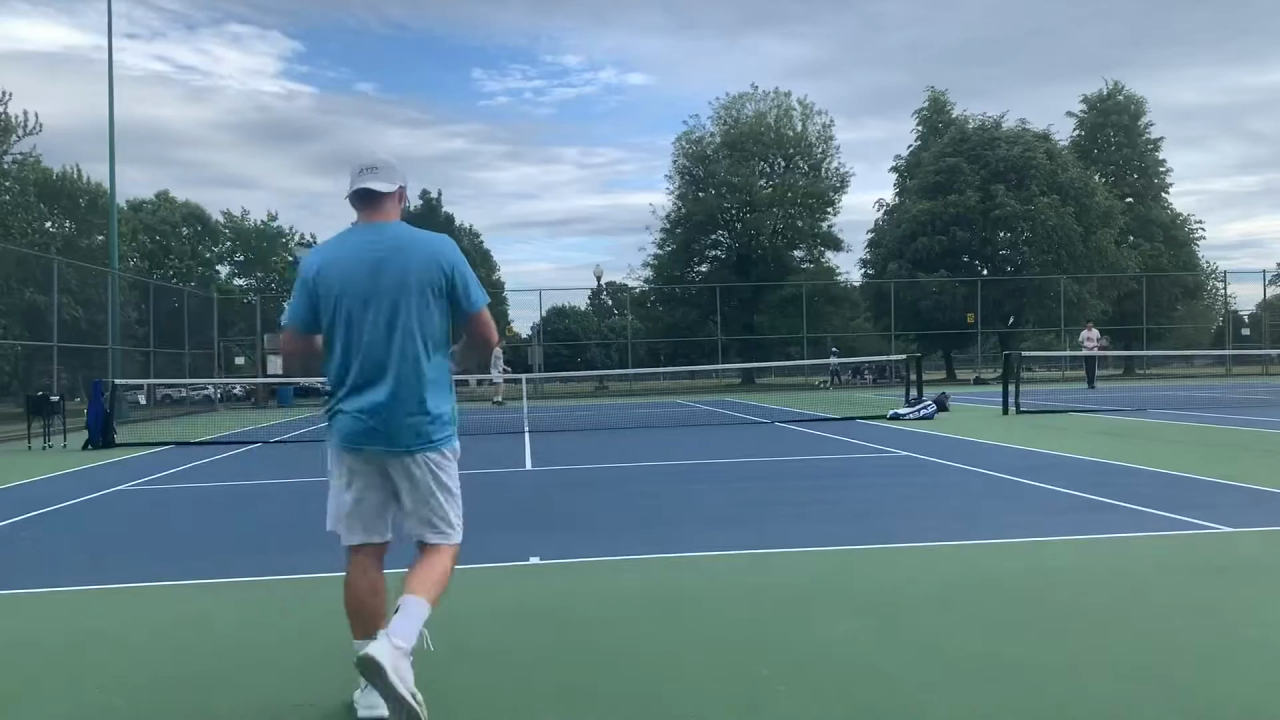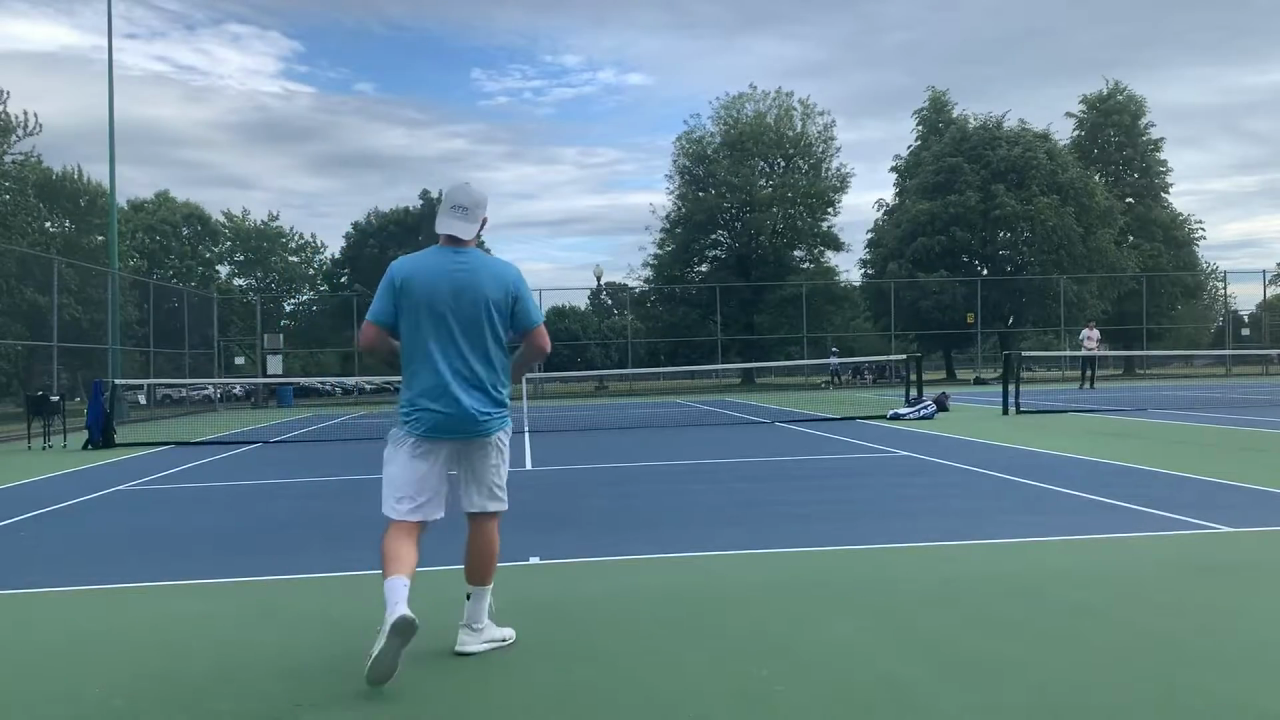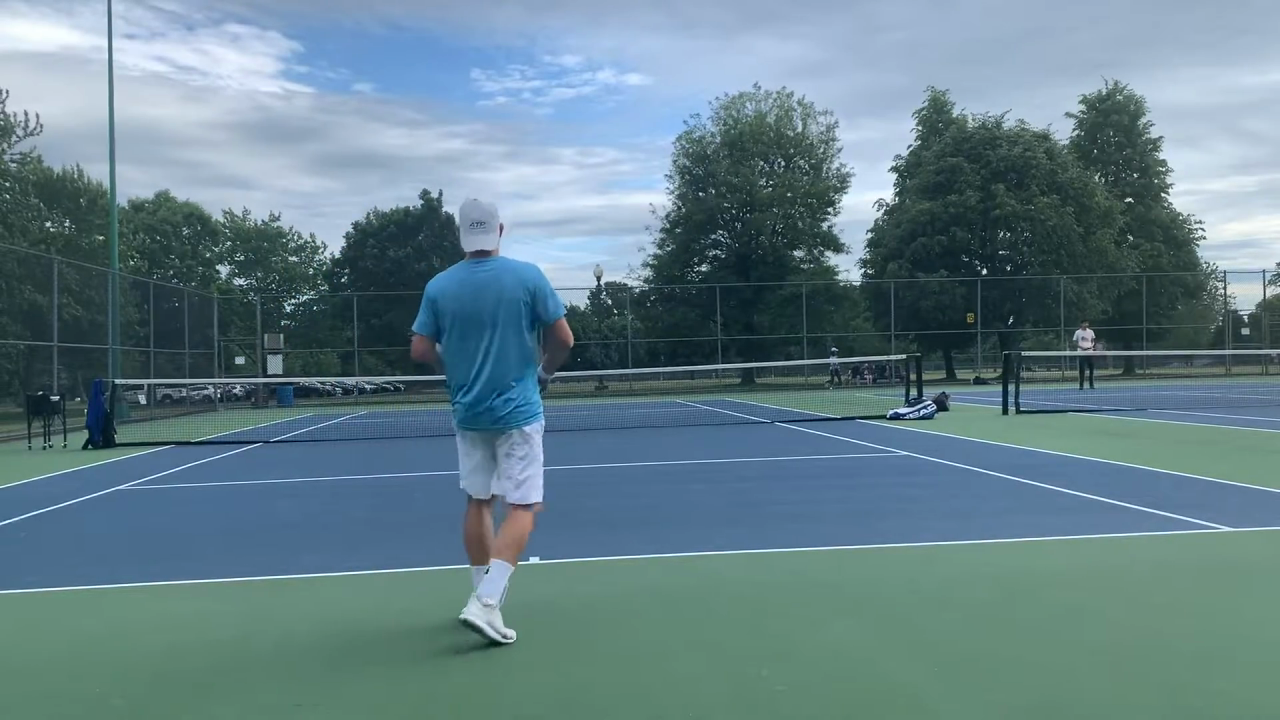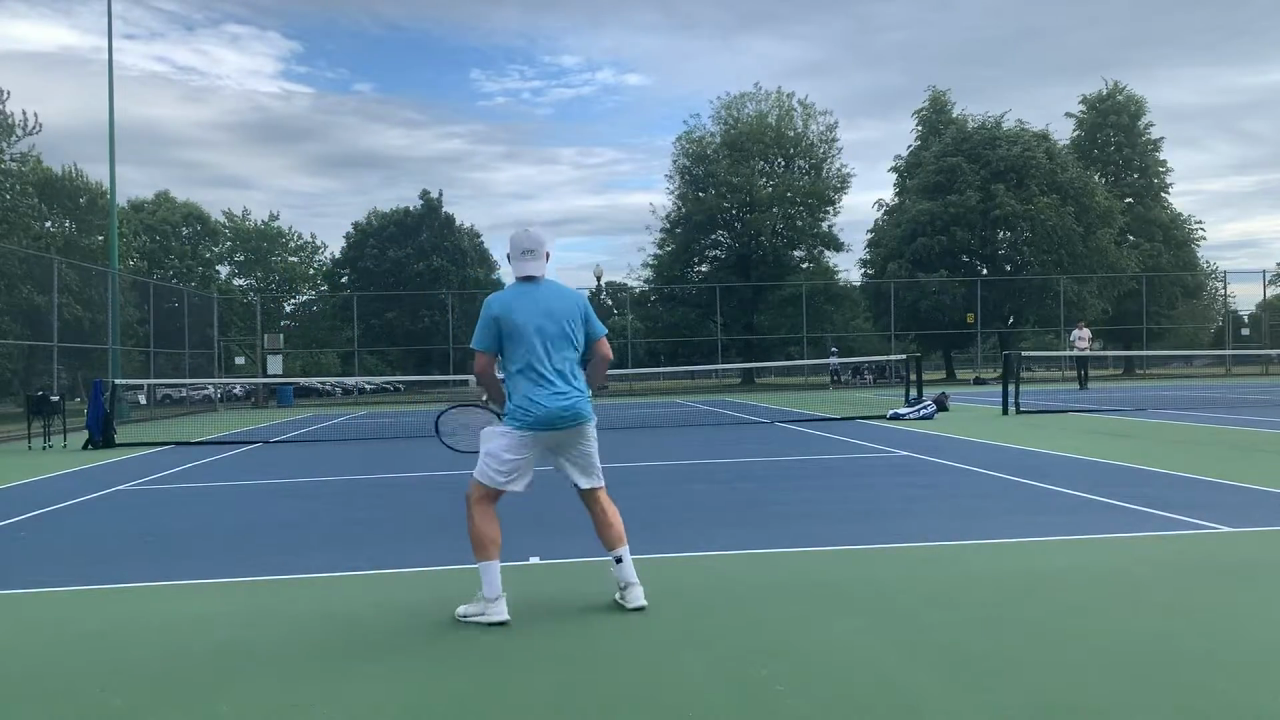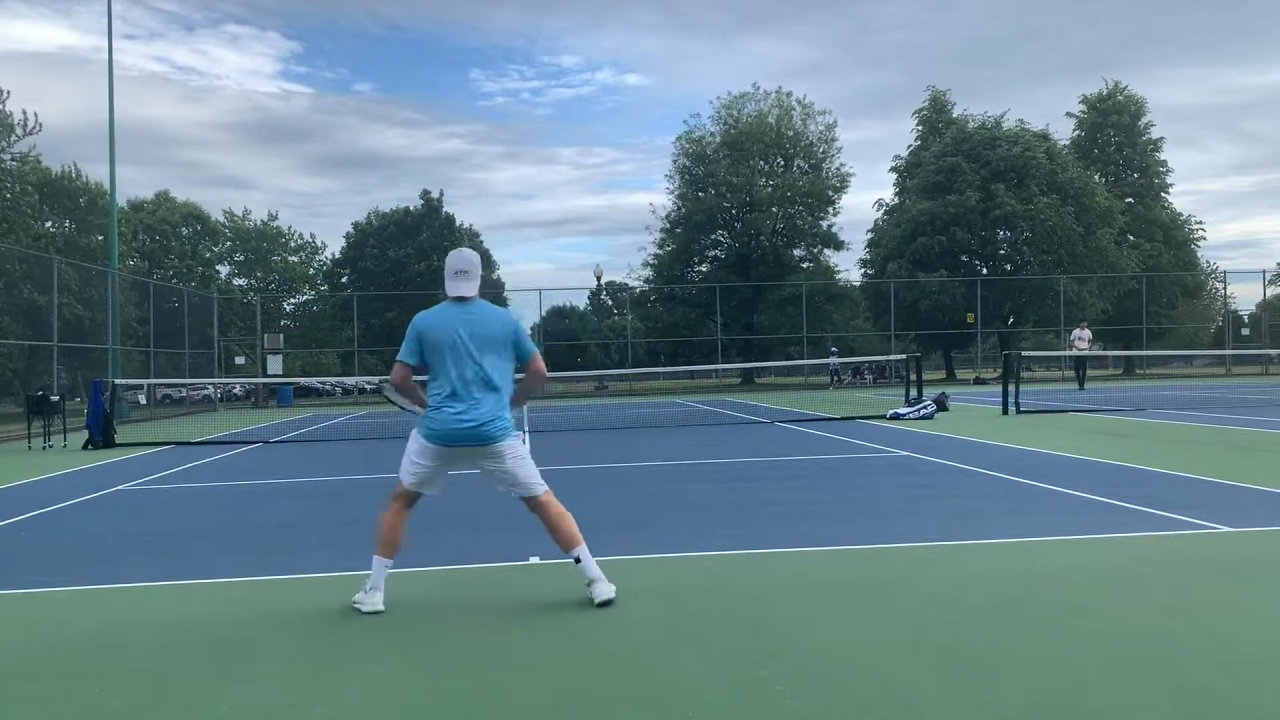
dt=0.5s
person 1, frame 1
left shoulder: (318, 261)
right shoulder: (440, 250)
left elbow: (292, 349)
right elbow: (486, 335)
left hip: (354, 430)
right hip: (425, 428)
left knee: (364, 551)
right knee: (437, 549)
right ankle: (390, 643)
person 1, frame 2
left shoulder: (403, 270)
right shoulder: (505, 275)
left elbow: (369, 339)
right elbow: (540, 346)
left hip: (420, 420)
right hip: (485, 419)
left knee: (403, 525)
right knee: (483, 518)
left ankle: (397, 609)
right ankle: (475, 626)
person 1, frame 3
left shoulder: (438, 286)
right shoulder: (528, 275)
left elbow: (420, 352)
right elbow: (563, 339)
right wrist: (544, 373)
left hip: (469, 415)
right hip: (519, 413)
left knee: (479, 502)
right knee: (522, 509)
left ankle: (484, 599)
right ankle: (484, 601)
person 1, frame 4
left shoulder: (496, 304)
right shoulder: (575, 299)
left elbow: (482, 367)
right elbow: (604, 356)
left wrist: (502, 402)
left hip: (524, 420)
right hip: (575, 415)
left knee: (479, 499)
right knee: (596, 496)
left ankle: (491, 599)
right ankle: (630, 586)
person 1, frame 5
left shoulder: (423, 322)
right shoulder: (506, 320)
left elbow: (399, 378)
right elbow: (538, 372)
left hip: (439, 433)
right hip: (493, 433)
left knee: (401, 501)
right knee: (544, 502)
left ankle: (374, 590)
right ankle: (595, 580)
